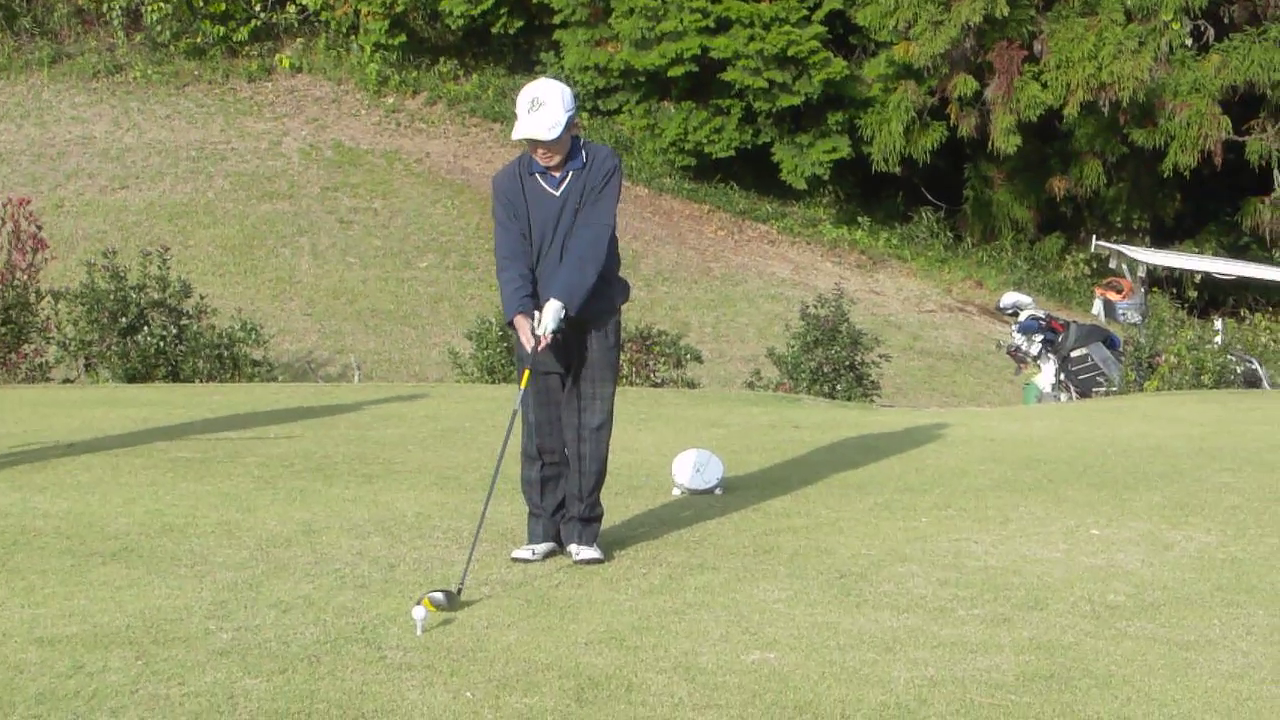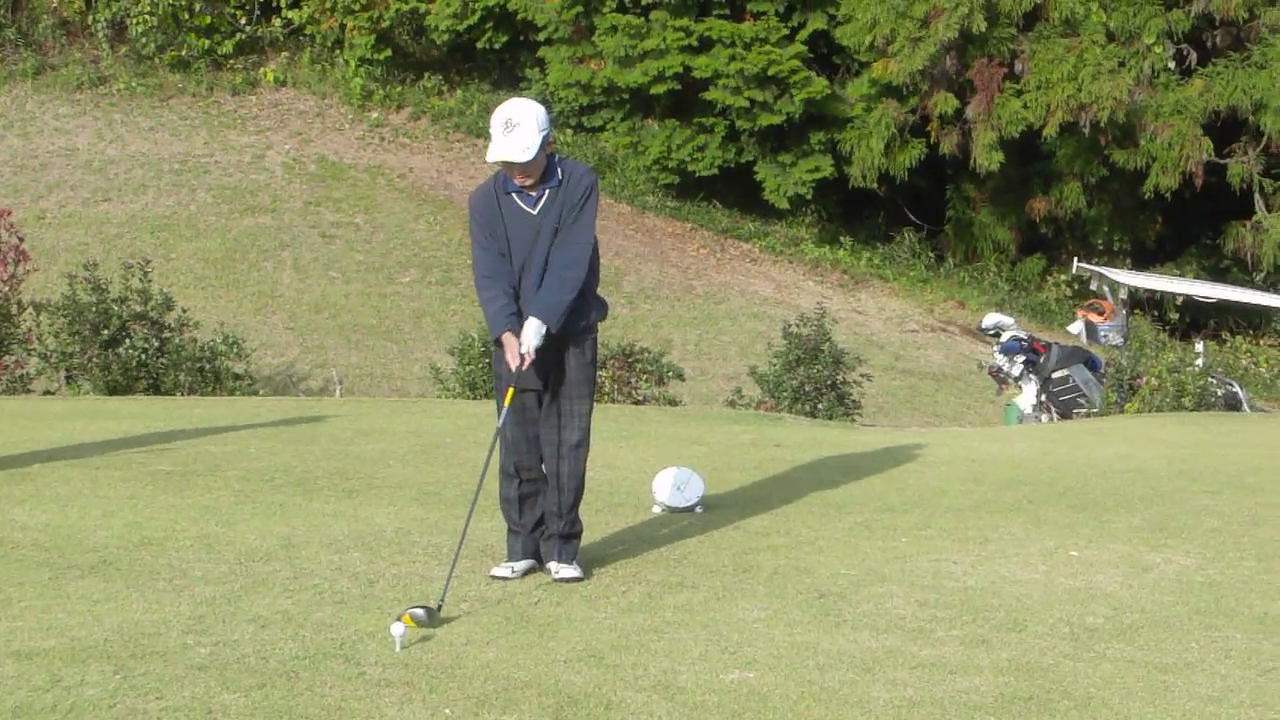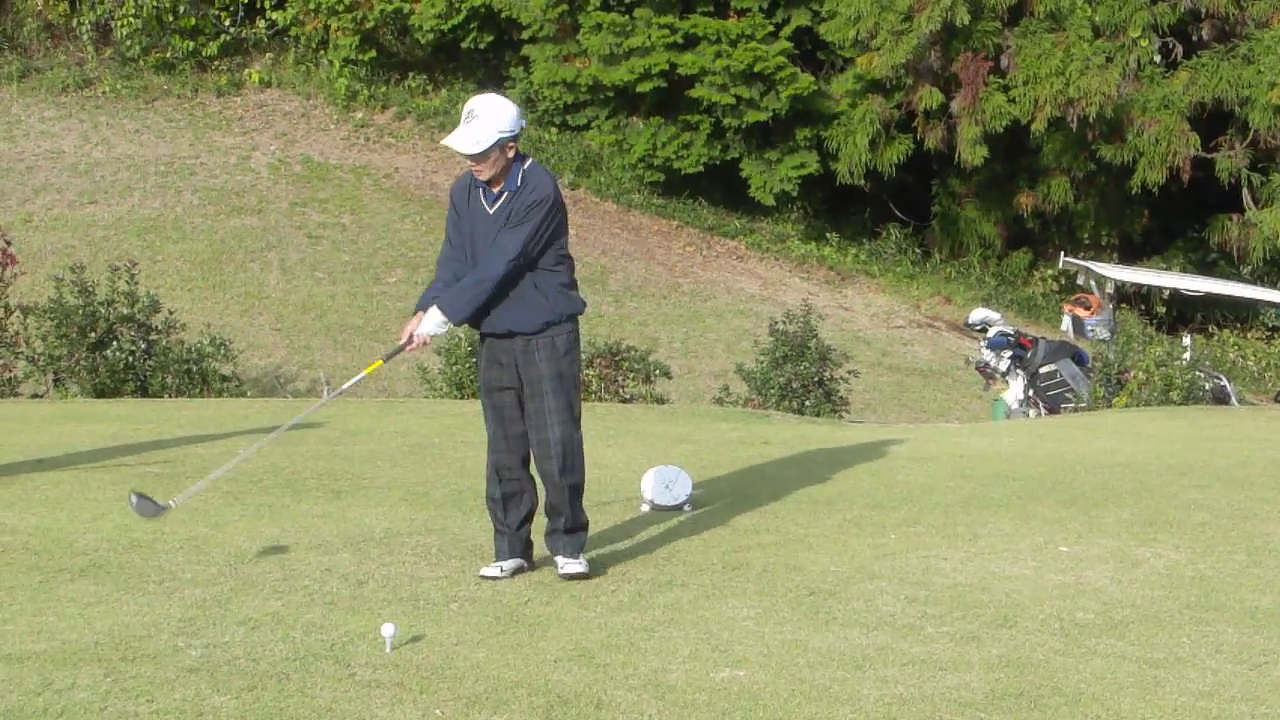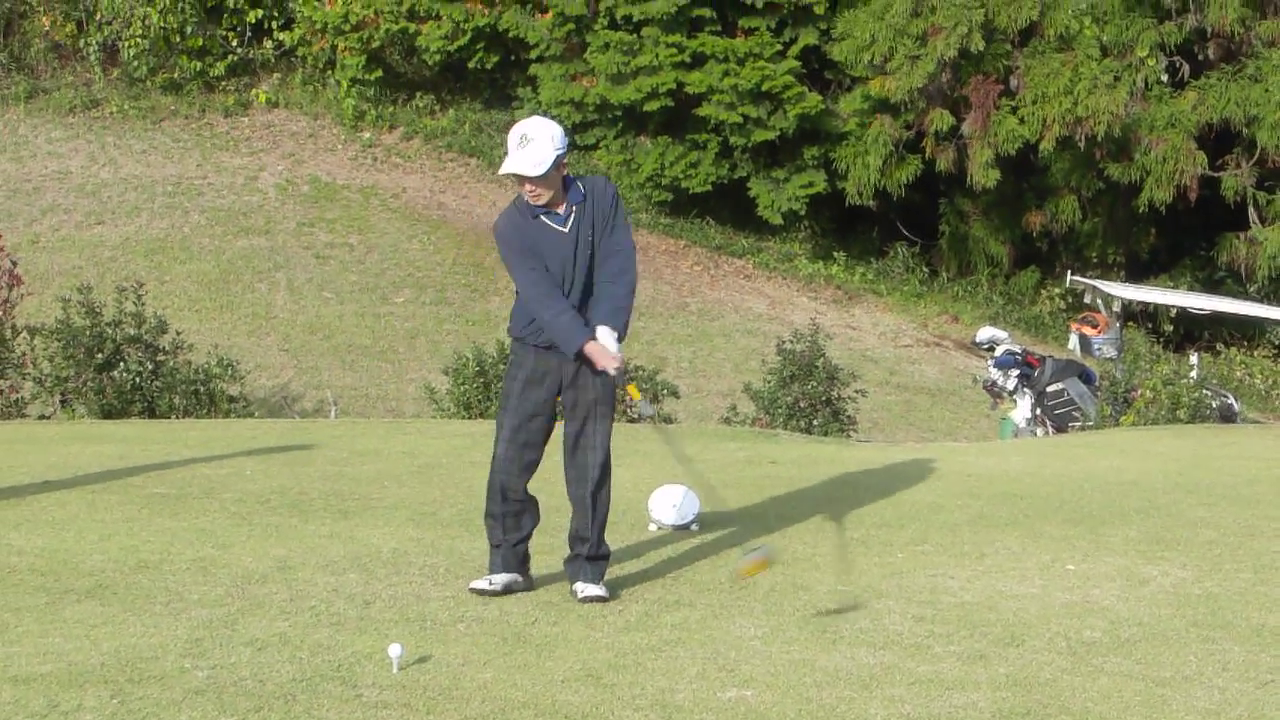
dt=0.7s
person 1, frame 1
left shoulder: (603, 166)
right shoulder: (510, 181)
left elbow: (590, 243)
right elbow: (511, 255)
left wrist: (559, 303)
right wrist: (520, 314)
left hip: (594, 318)
right hip: (536, 319)
left knee: (589, 429)
right knee: (541, 431)
left ankle: (581, 530)
right ankle: (543, 529)
person 1, frame 2
left shoulder: (579, 183)
right shoulder: (485, 199)
left elbow: (571, 262)
right elbow: (490, 274)
left wrist: (540, 323)
right wrist: (507, 332)
left hip: (572, 335)
right hip: (514, 338)
left knee: (567, 446)
right knee: (518, 448)
left ankle: (560, 547)
right ankle: (523, 546)
person 1, frame 3
left shoulder: (540, 191)
right shoulder: (464, 191)
left elbow: (499, 267)
right elbow: (454, 260)
left wrist: (440, 315)
right wrist: (425, 308)
left hip: (547, 333)
right hip: (495, 337)
left knee: (556, 440)
right knee: (505, 448)
left ankle: (567, 542)
right ankle: (512, 547)
person 1, frame 4
left shoulder: (602, 197)
right shoulder: (511, 224)
left elbow: (617, 270)
right elbow: (540, 292)
left wrist: (607, 332)
right wrist: (585, 343)
left hip: (597, 355)
right hip: (537, 354)
left knee: (590, 466)
right knee: (510, 460)
left ankle: (587, 568)
right ankle: (508, 563)
